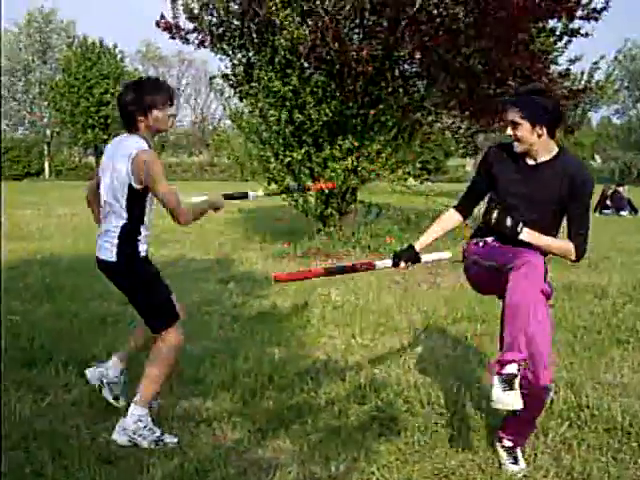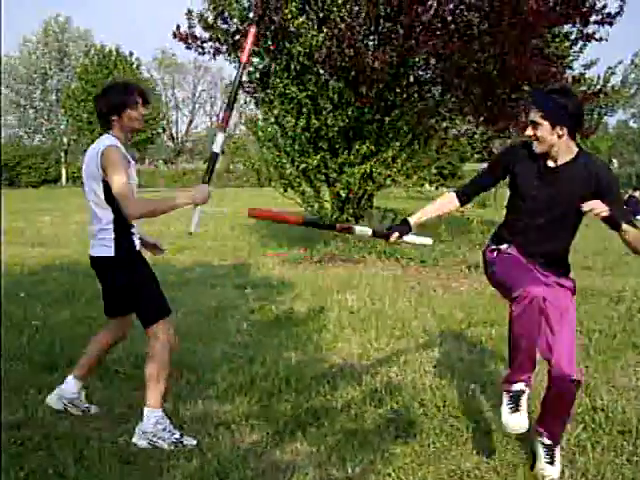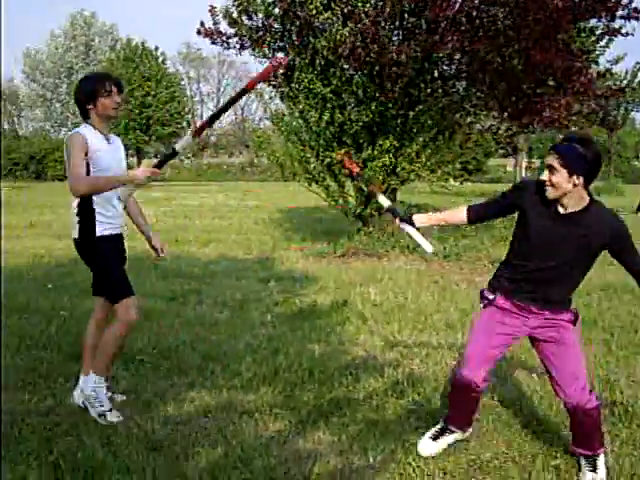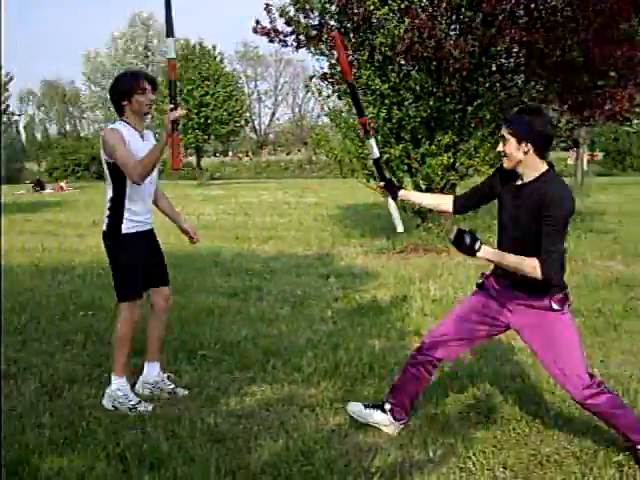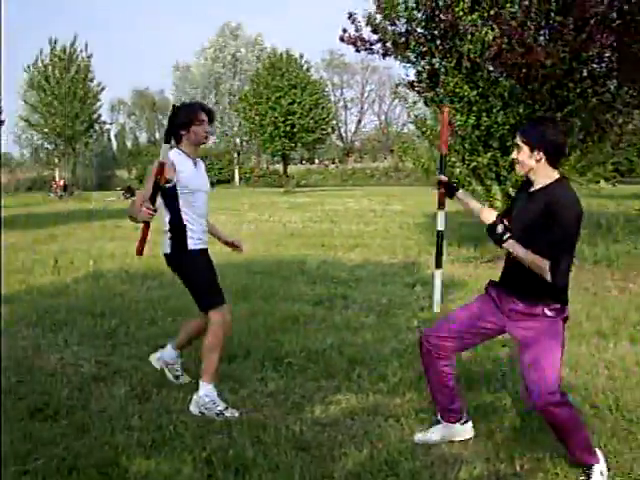
dt=0.3s
person 1, frame 1
left shoulder: (574, 175)
right shoulder: (497, 156)
left elbow: (576, 250)
right elbow: (463, 207)
left wrist: (521, 231)
right wrist: (416, 247)
left hip: (532, 279)
right hip: (484, 258)
left knee: (540, 378)
right knee: (527, 261)
left ankle: (511, 439)
right ankle: (507, 366)
person 1, frame 2
left shoulder: (595, 174)
right shoulder: (518, 154)
right elbow: (465, 192)
right wrist: (411, 221)
left hip: (554, 275)
right hip: (506, 256)
left knee: (567, 369)
right knee: (530, 294)
left ankle: (547, 438)
right ankle: (517, 383)
person 1, frame 3
left shoulder: (606, 225)
right shoulder: (529, 193)
right elbow: (478, 212)
right wrist: (421, 218)
left hip: (554, 315)
right hip: (504, 302)
left knee: (579, 398)
right knee: (468, 376)
right ankle: (454, 425)
person 1, frame 4
left shoulder: (556, 196)
right shoulder: (503, 177)
left elbow: (545, 268)
right elbow: (458, 203)
left wrist: (485, 252)
right wrist: (402, 193)
left hip: (540, 304)
right hip: (496, 291)
left knee: (580, 385)
right knee: (433, 348)
right ankle: (393, 412)
person 1, frame 5
left shoulder: (563, 203)
right shoulder: (528, 189)
left elbow: (555, 274)
right elbow: (502, 222)
left wrist: (508, 243)
right wrist: (459, 195)
left hip: (541, 313)
right hip: (500, 298)
left knee: (544, 395)
right knee: (432, 341)
right ankle: (454, 422)
person 2, frame 1
left shoulder: (114, 146)
right shoulder: (144, 156)
left elbow: (92, 193)
right elbow: (182, 216)
right wrist: (210, 202)
left hip: (111, 252)
right hip: (127, 257)
left knee: (169, 310)
right knee: (172, 336)
left ankle: (112, 370)
right ankle: (134, 423)
person 2, frame 2
left shoulder: (100, 150)
right shoulder: (112, 151)
right elbow: (133, 208)
left wrist: (140, 238)
right wrist: (187, 198)
left hip: (108, 253)
right hip: (120, 257)
left knee: (117, 328)
right knee: (162, 334)
left ankle: (68, 391)
right ankle: (153, 424)
person 2, frame 3
left shoulder: (116, 143)
right shoulder: (79, 139)
right elbow: (79, 187)
left wrist: (150, 233)
right wrist: (130, 177)
left hip: (112, 236)
right hip: (94, 237)
left knee: (103, 311)
right knee: (128, 314)
left ankle: (89, 385)
right ankle: (94, 386)
person 2, frame 4
left shoulder: (149, 137)
right shoulder: (113, 135)
right elbow: (137, 175)
left wrist: (182, 222)
right wrist: (165, 135)
left hip: (144, 231)
right hip: (122, 234)
left knee: (162, 302)
right knee: (130, 309)
left ankle: (154, 374)
right ankle: (118, 390)
person 2, frame 5
left shoulder: (199, 164)
right shoulder: (169, 163)
right elbow: (134, 208)
left wrist: (223, 237)
right wrist: (142, 212)
left hip: (197, 249)
right hip: (184, 252)
left knee: (210, 315)
right knee: (221, 319)
left ankle: (167, 355)
right ankle: (205, 396)
